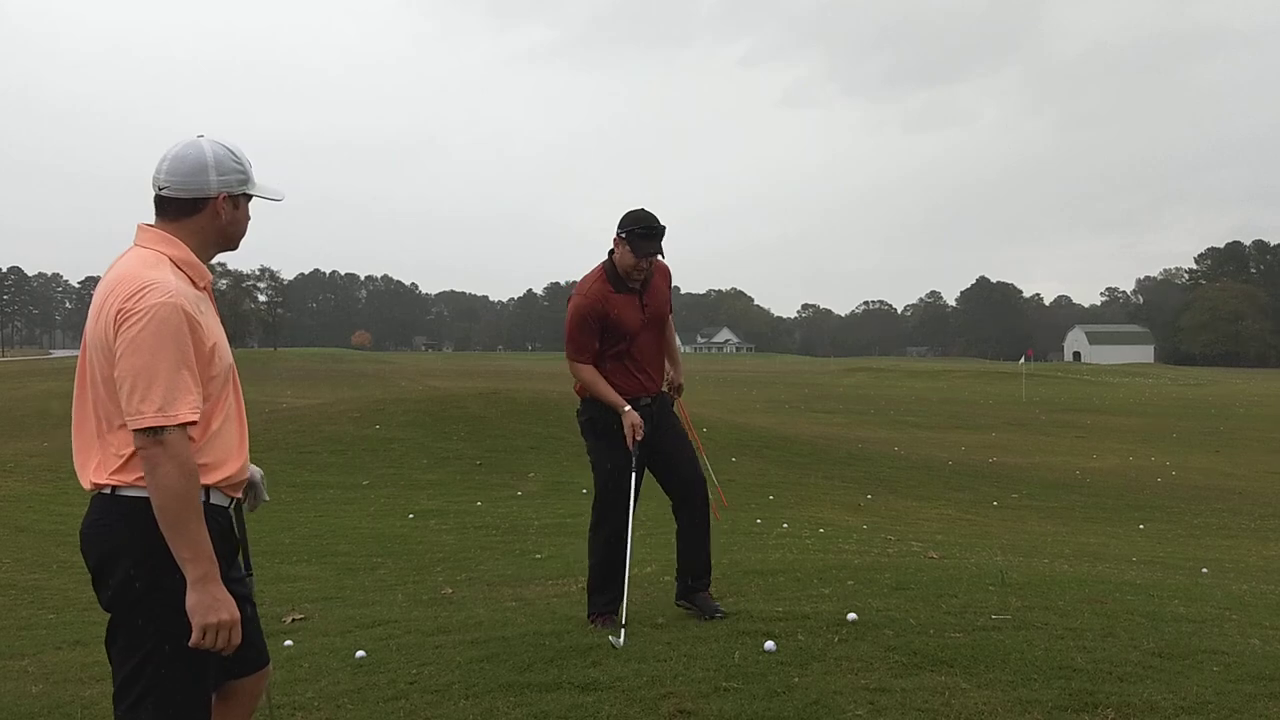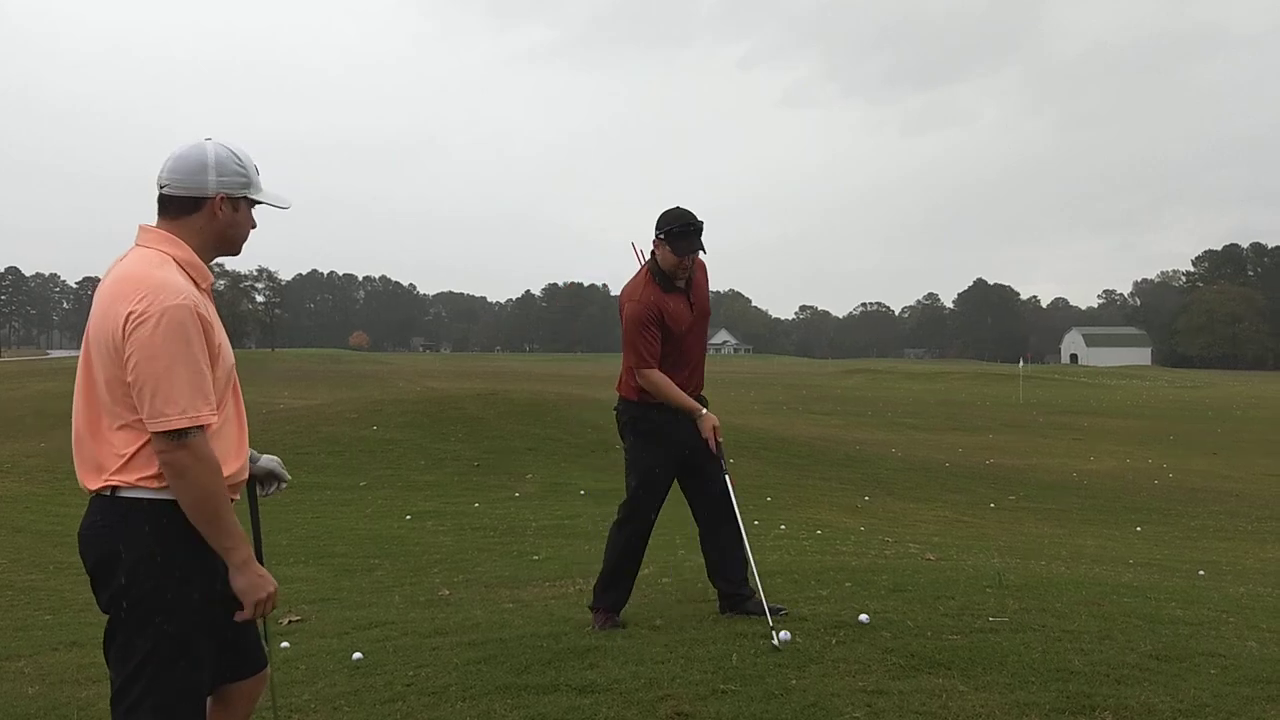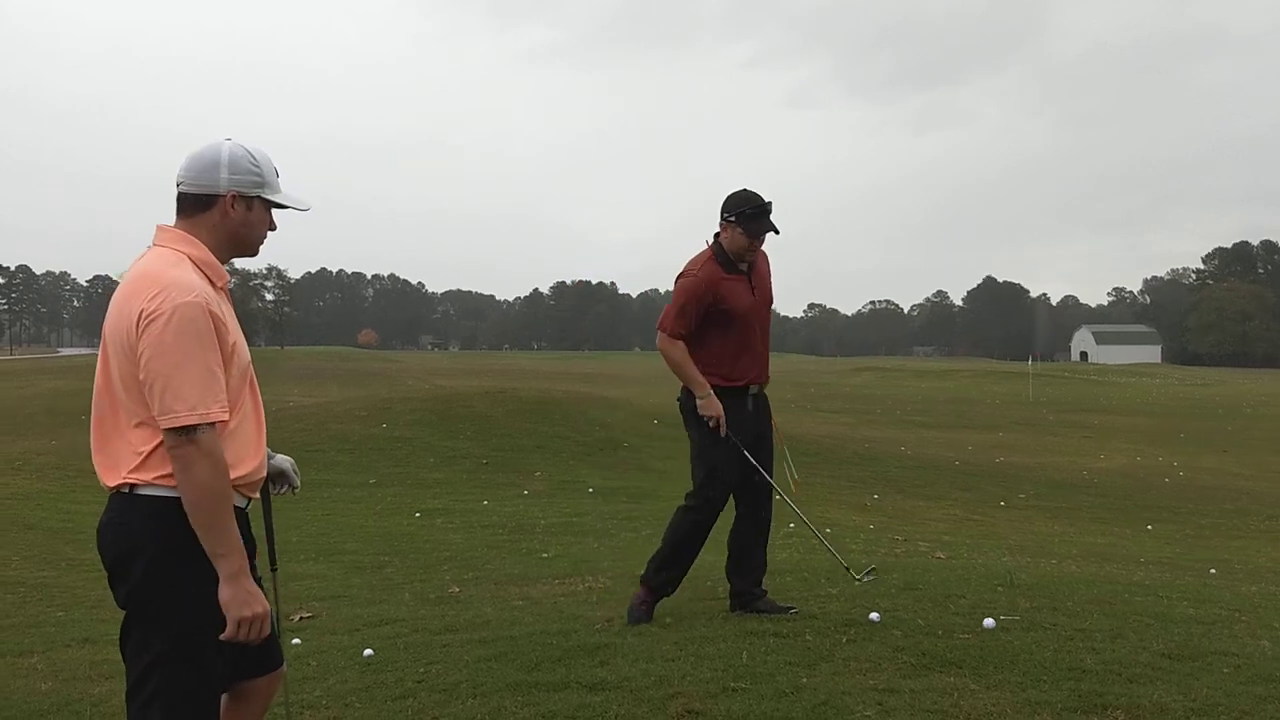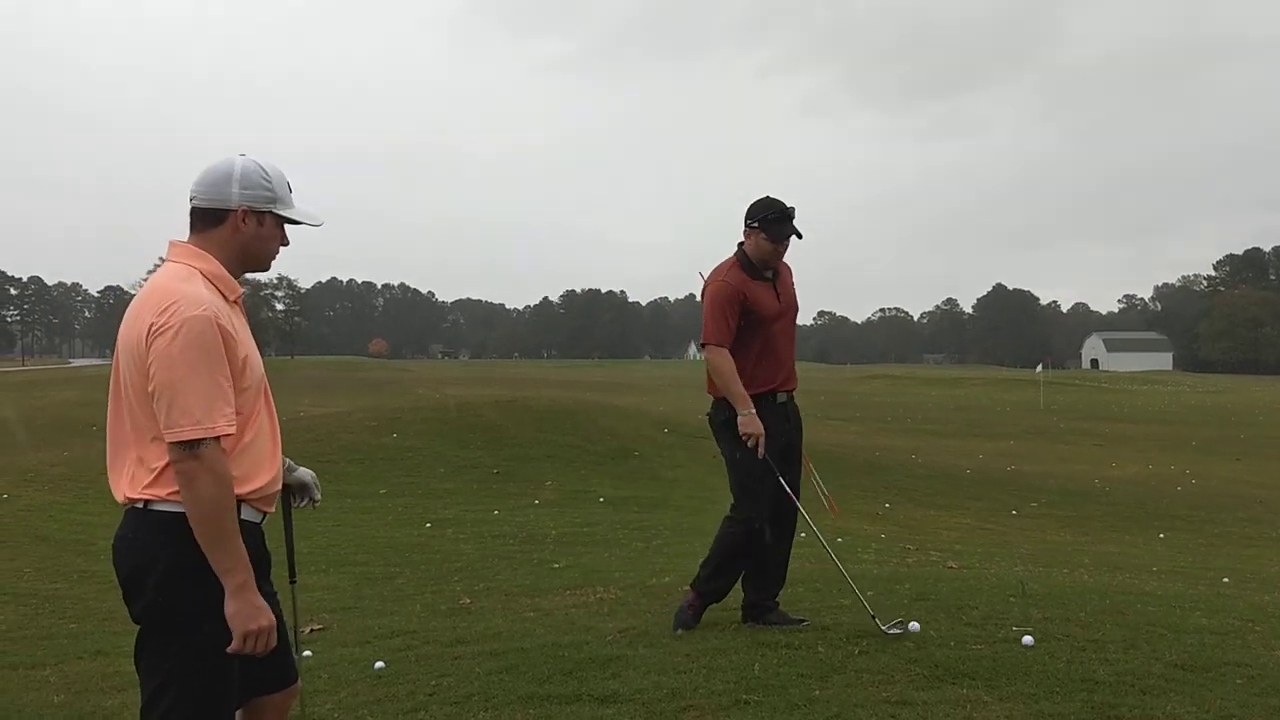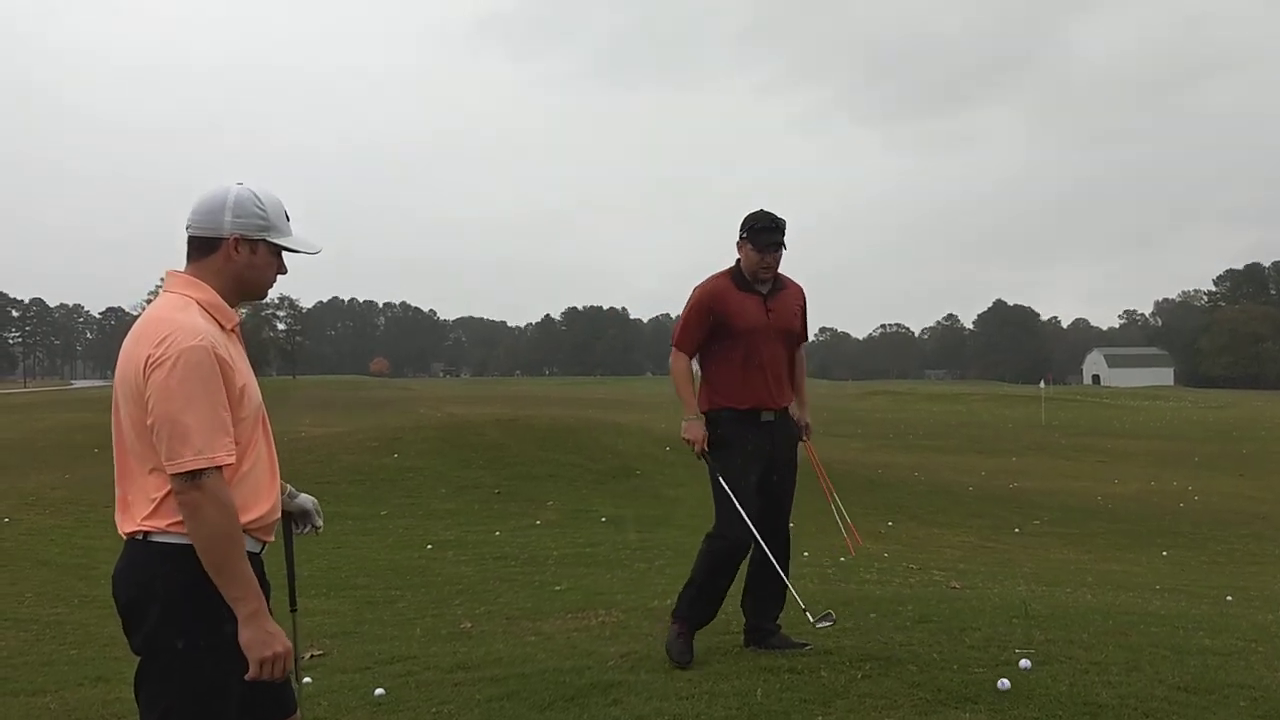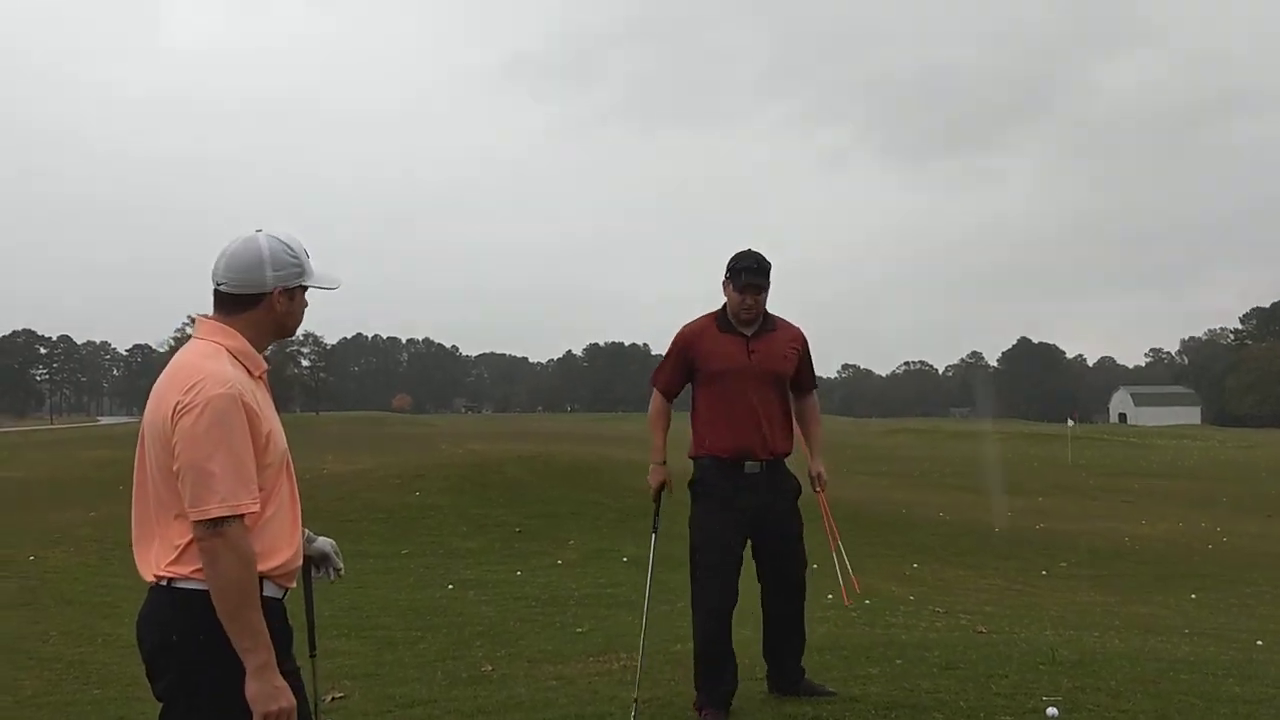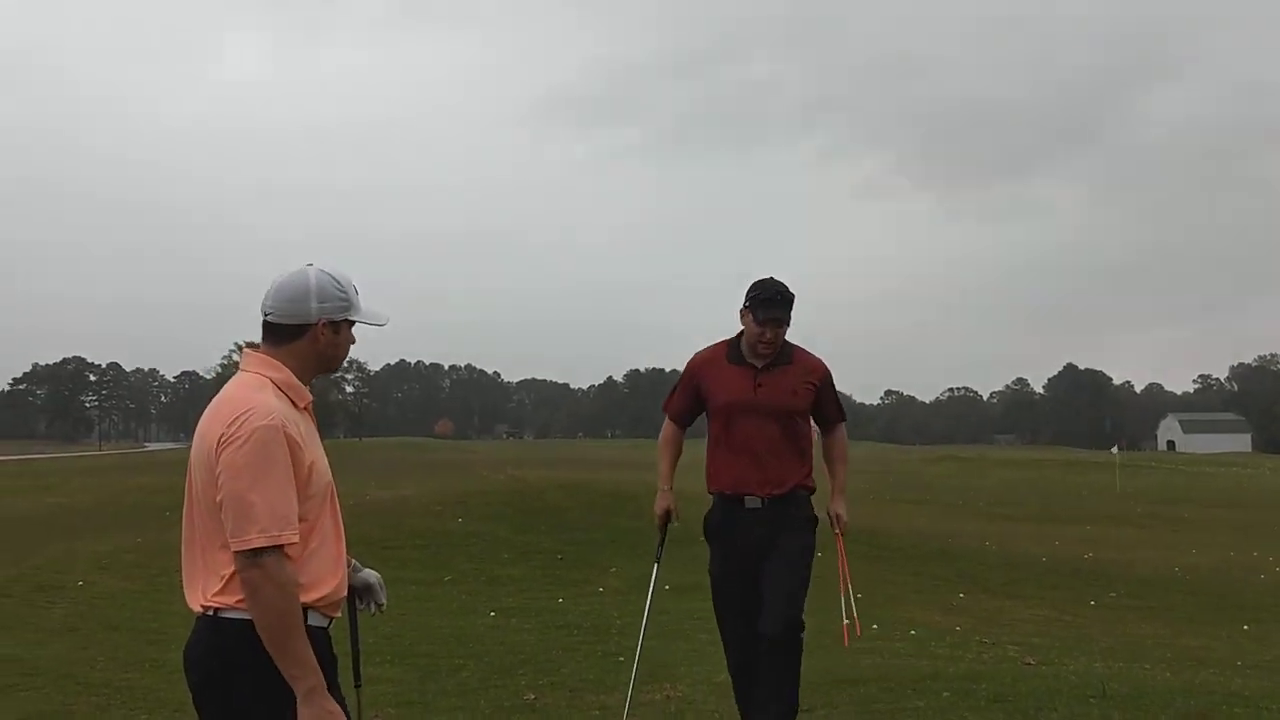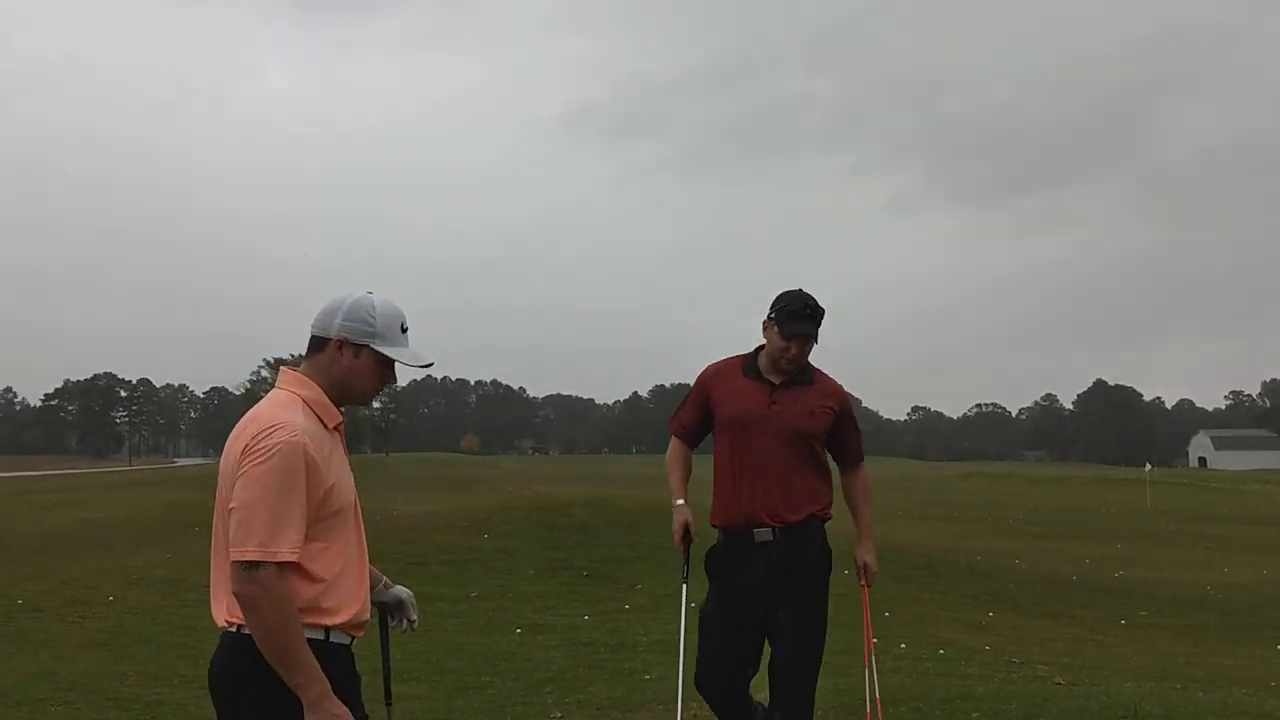
dt=0.4s
person 1, frame 1
left shoulder: (166, 277)
right shoulder: (159, 294)
right elbow: (160, 445)
left wrist: (232, 467)
right wrist: (202, 580)
left hip: (186, 520)
right hip: (157, 531)
person 1, frame 2
left shoulder: (156, 275)
right shoulder: (167, 296)
right elbow: (179, 448)
left wrist: (241, 458)
right wrist: (241, 562)
left hip: (169, 524)
right hip: (155, 533)
person 1, frame 3
left shoulder: (182, 278)
right shoulder: (180, 293)
right elbow: (189, 444)
left wrist: (254, 455)
right wrist: (235, 574)
left hip: (192, 522)
right hip: (174, 529)
person 1, frame 4
left shoulder: (202, 295)
right shoulder: (191, 308)
right elbow: (194, 458)
left wrist: (275, 467)
right wrist: (239, 588)
left hip: (211, 535)
right hip: (188, 548)
person 1, frame 5
left shoulder: (199, 325)
right shoulder: (187, 338)
right elbow: (197, 487)
left wrist: (277, 494)
right wrist: (253, 614)
left hip: (210, 567)
right hip: (189, 577)
person 1, frame 6
left shoulder: (226, 370)
right shoulder: (216, 386)
right elbow: (218, 535)
left wrist: (299, 538)
right wrist: (259, 667)
left hip: (237, 610)
right hip: (213, 623)
person 1, frame 7
left shoulder: (275, 404)
right shoulder: (261, 418)
right elbow: (259, 566)
left wrist: (348, 569)
left hip: (279, 640)
right hip: (259, 653)
person 1, frame 8
left shoulder: (313, 424)
right shoulder: (285, 433)
right elbow: (254, 580)
left wrist: (377, 585)
left hip: (309, 656)
right hip: (280, 670)
person 2, frame 1
left shoulder: (660, 275)
right shoulder: (589, 296)
right elbow: (579, 365)
left wrist: (676, 366)
right wrist: (623, 409)
left hip: (656, 405)
right hip: (609, 415)
left knee: (692, 489)
right knee: (613, 511)
left ankle: (693, 587)
right ankle: (603, 606)
person 2, frame 2
left shoulder: (697, 271)
right shoulder: (641, 300)
right elbow: (645, 373)
right wrist: (699, 413)
left hip: (690, 408)
right hip: (648, 415)
left knee: (718, 503)
right knee: (639, 512)
left ankle: (735, 593)
right ankle: (606, 605)
person 2, frame 3
left shoulder: (759, 262)
right shoulder: (700, 277)
right elbow: (667, 340)
right wrist: (704, 394)
left hip: (754, 399)
right hip: (714, 404)
left knee: (757, 500)
right knee: (707, 499)
left ankle: (747, 591)
right ankle: (652, 587)
person 2, frame 4
left shoulder: (782, 273)
right shoulder: (726, 283)
right elbow: (715, 351)
right wrist: (746, 411)
left hip: (784, 408)
right hip: (745, 415)
left knee: (782, 511)
right knee: (751, 512)
left ankle: (761, 603)
right ankle: (701, 593)
person 2, frame 5
left shoulder: (793, 294)
right shoulder: (712, 293)
right elbow: (679, 355)
left wrist: (800, 405)
right wrist: (692, 416)
left hip: (779, 426)
right hip: (732, 428)
left knee: (775, 533)
right knee: (733, 532)
left ankle: (762, 626)
right ankle: (685, 620)
person 2, frame 6
left shoulder: (792, 338)
right shoulder: (695, 336)
left elbow: (805, 396)
right elbow: (661, 396)
left wrist: (815, 455)
right wrist: (657, 461)
left hip: (774, 478)
right hip: (718, 481)
left knee: (787, 581)
right knee: (714, 592)
left ankle: (786, 673)
person 2, frame 7
left shoulder: (812, 370)
right shoulder: (705, 365)
left elbow: (833, 429)
right elbow: (674, 424)
left wrist: (838, 495)
right wrist: (665, 488)
left hip: (789, 515)
right hip: (730, 516)
left knee: (782, 623)
right knee: (740, 633)
person 2, frame 8
left shoulder: (831, 395)
right shoulder: (717, 379)
left elbow: (853, 468)
right elbow: (681, 441)
left wrist: (865, 541)
right wrist: (680, 502)
left hip: (803, 552)
right hip: (737, 548)
left knee: (794, 675)
right knee: (716, 673)
